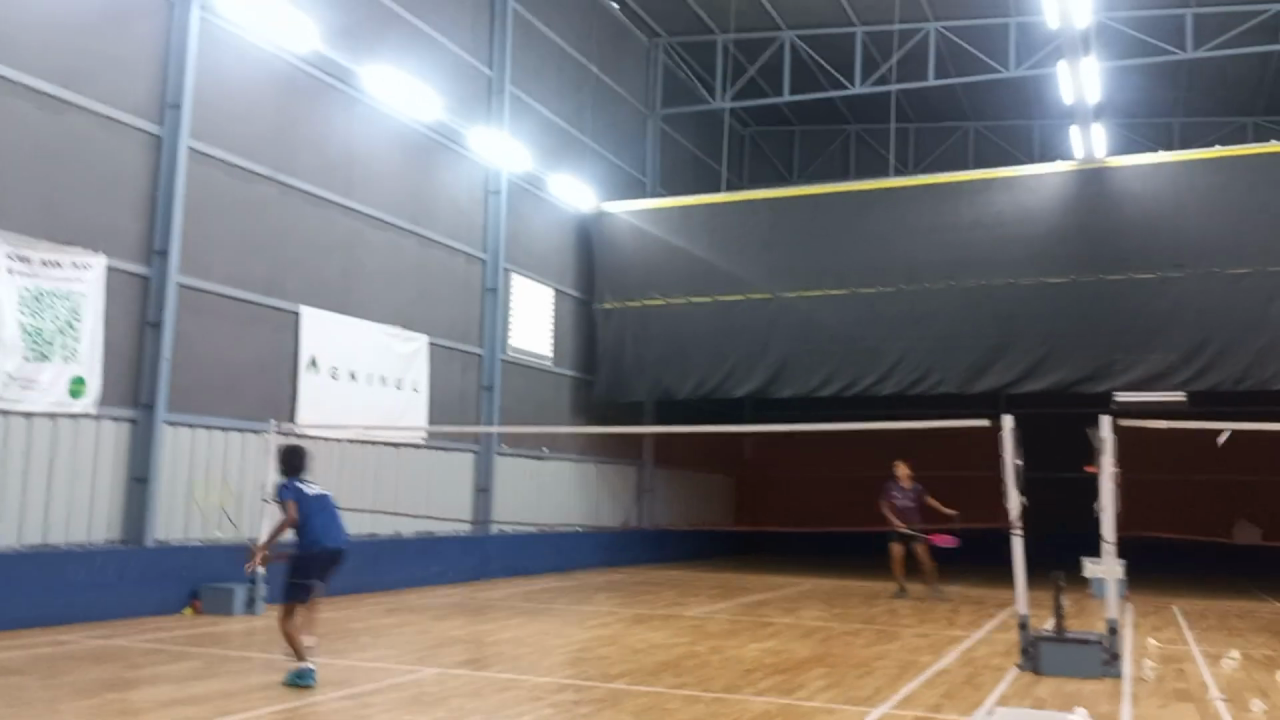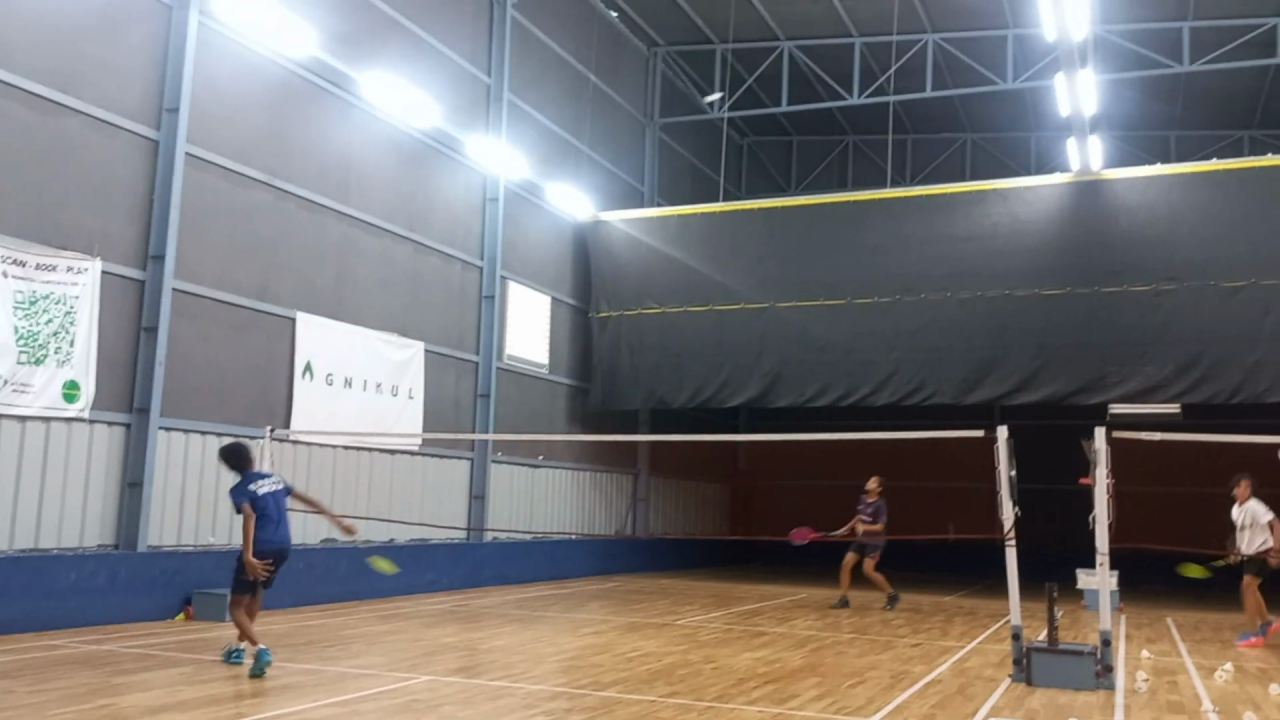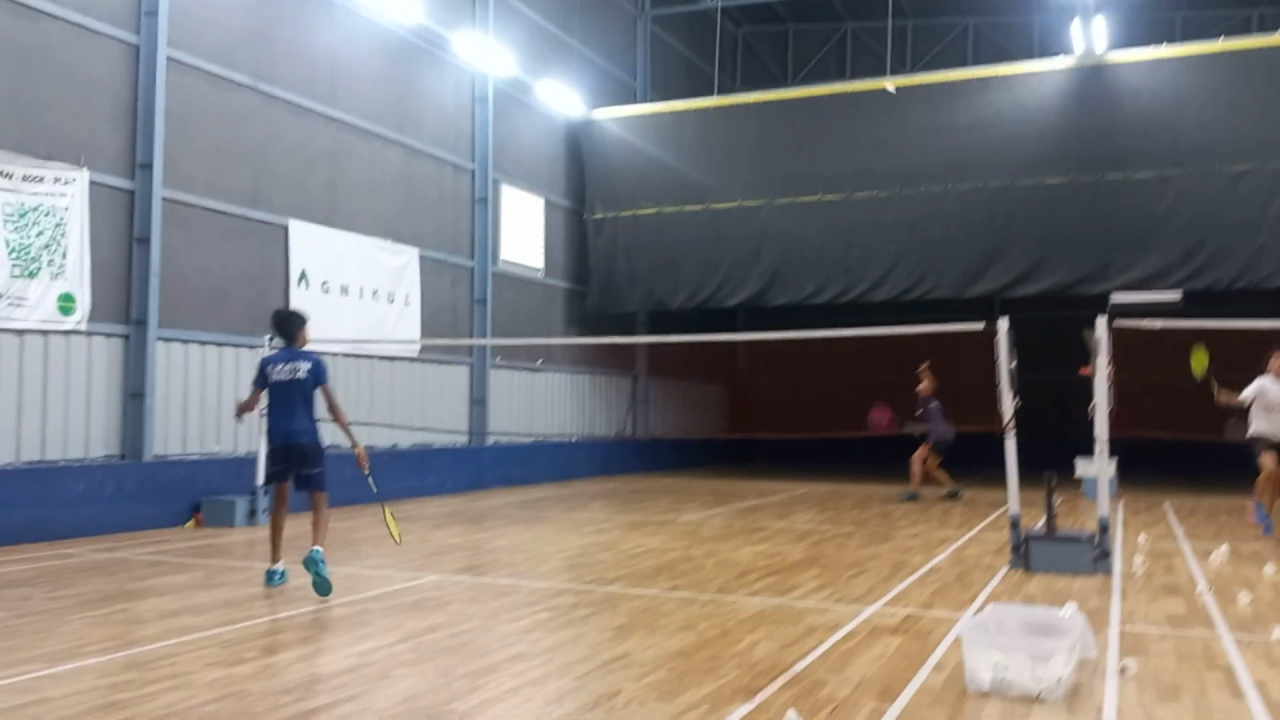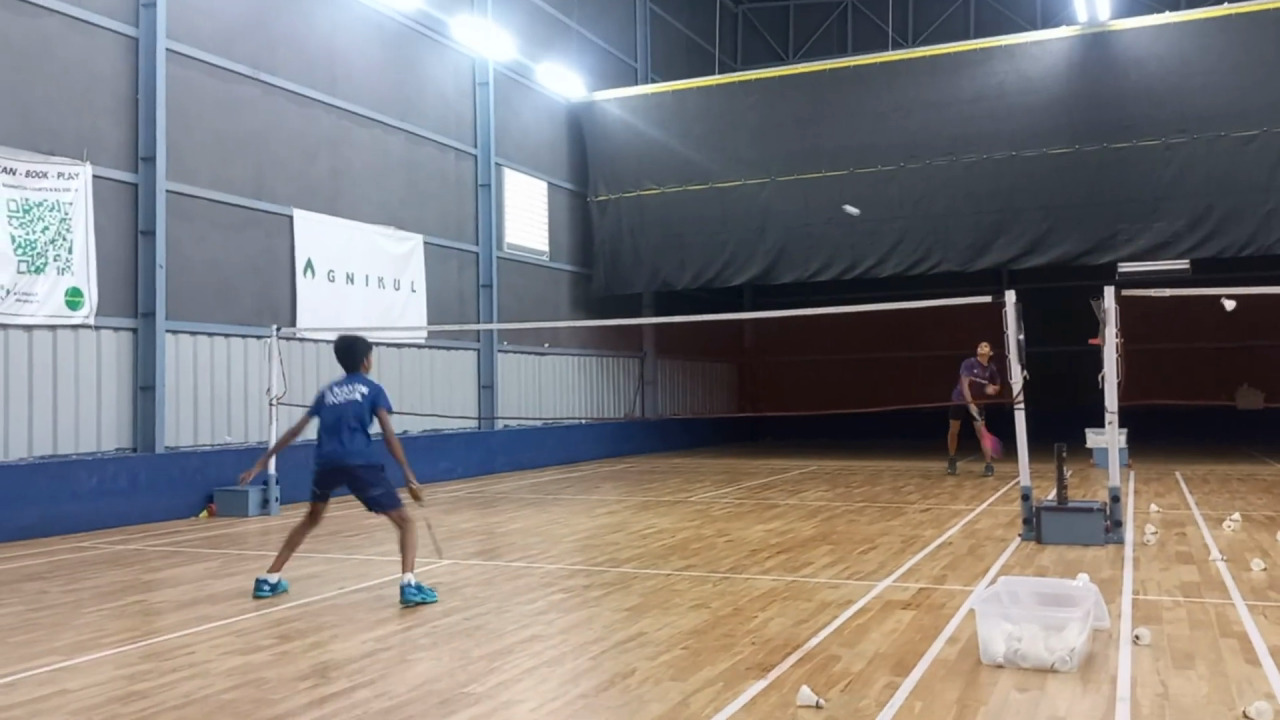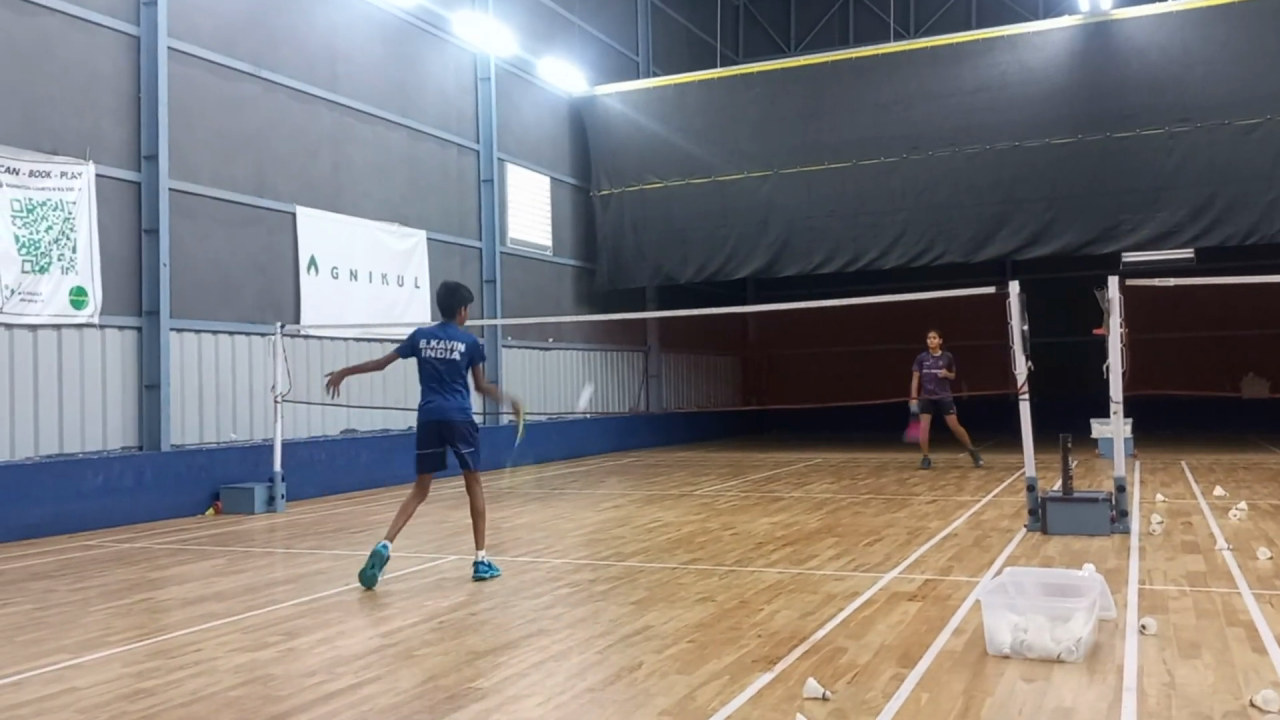
dt=0.7s
person 1, frame 1
left shoulder: (286, 487)
right shoulder: (318, 489)
left elbow: (292, 517)
left wrist: (263, 547)
left hip: (314, 548)
right hip: (337, 546)
left knee: (287, 617)
right knee: (311, 590)
left ankle: (305, 667)
right ankle: (304, 641)
person 1, frame 2
left shoulder: (239, 489)
right shoulder: (275, 479)
left elbow: (250, 516)
right elbow: (307, 500)
left wrist: (247, 555)
right wrist: (337, 520)
left hip: (261, 548)
right hip: (282, 546)
left knee: (237, 606)
right knee: (255, 591)
left ankle: (260, 649)
right ankle: (238, 647)
person 1, frame 3
left shoulder: (268, 364)
right shoulder: (313, 362)
left elbow: (250, 405)
right elbow: (332, 406)
left wrist: (239, 408)
right wrist: (354, 442)
left hip: (278, 439)
right hip: (306, 439)
left knee: (281, 500)
right knee: (320, 503)
left ankle: (276, 567)
right ankle: (316, 552)
person 1, frame 4
left shoulder: (327, 391)
right shoulder: (372, 389)
left elbow: (296, 430)
right elbow: (388, 434)
left wrist: (262, 463)
right wrist: (408, 474)
left hip: (327, 463)
right hip: (360, 463)
left knee: (311, 518)
right knee: (405, 521)
left ankle: (269, 578)
right ankle: (408, 583)
person 1, frame 5
left shoulder: (420, 336)
right shoulder: (470, 342)
left elbow: (381, 363)
right elbow: (481, 387)
left wrist: (343, 373)
right wrist: (507, 399)
left hip: (428, 418)
right hip: (459, 418)
left knee: (420, 490)
right knee: (474, 486)
left ankle: (385, 545)
right ankle: (481, 560)
